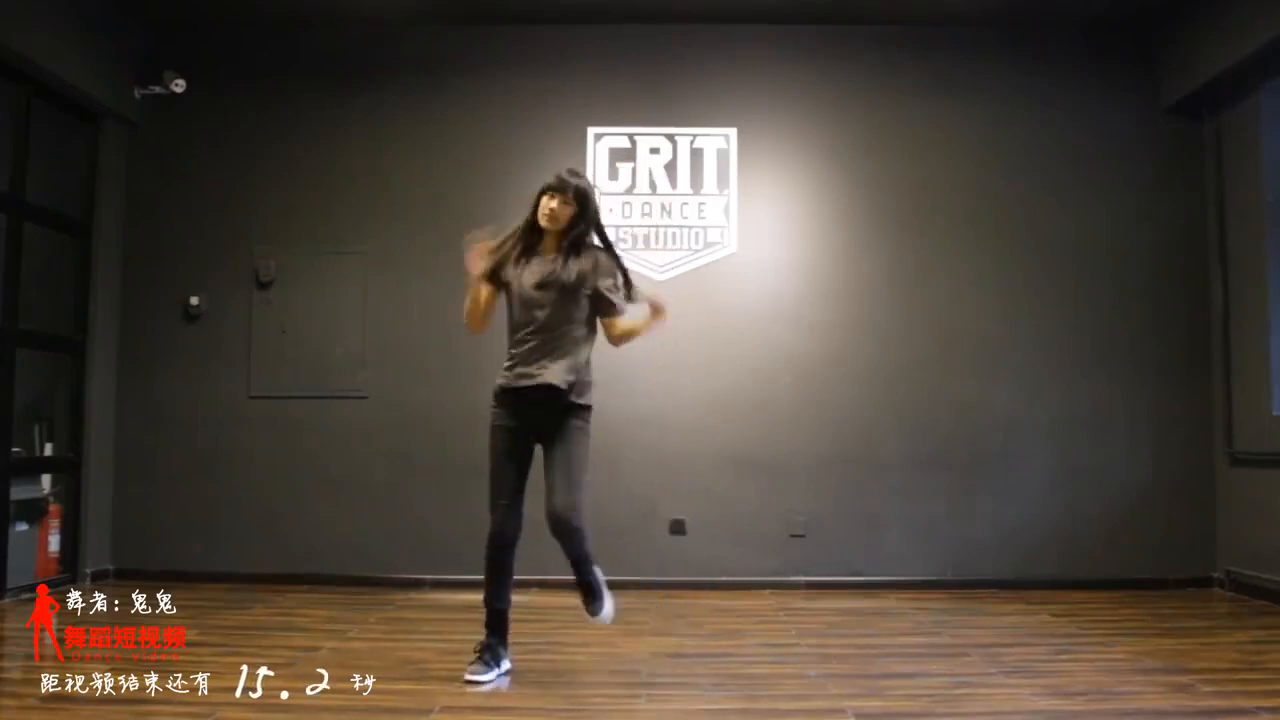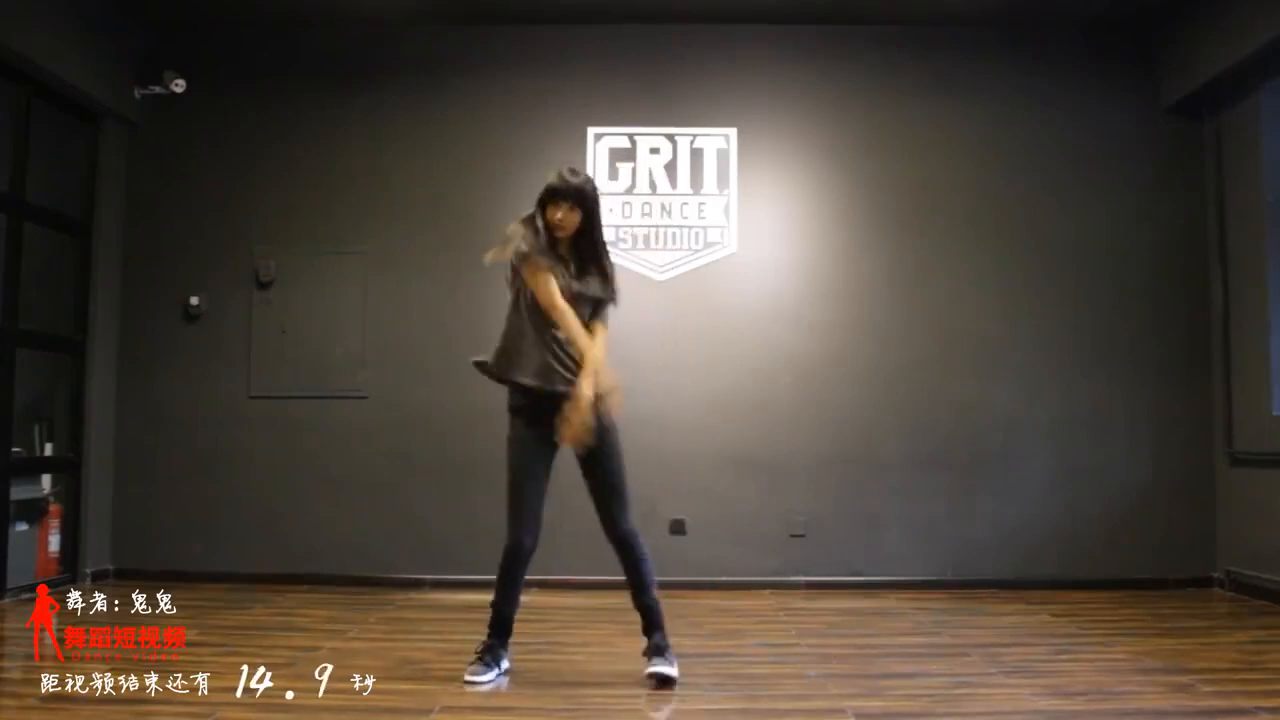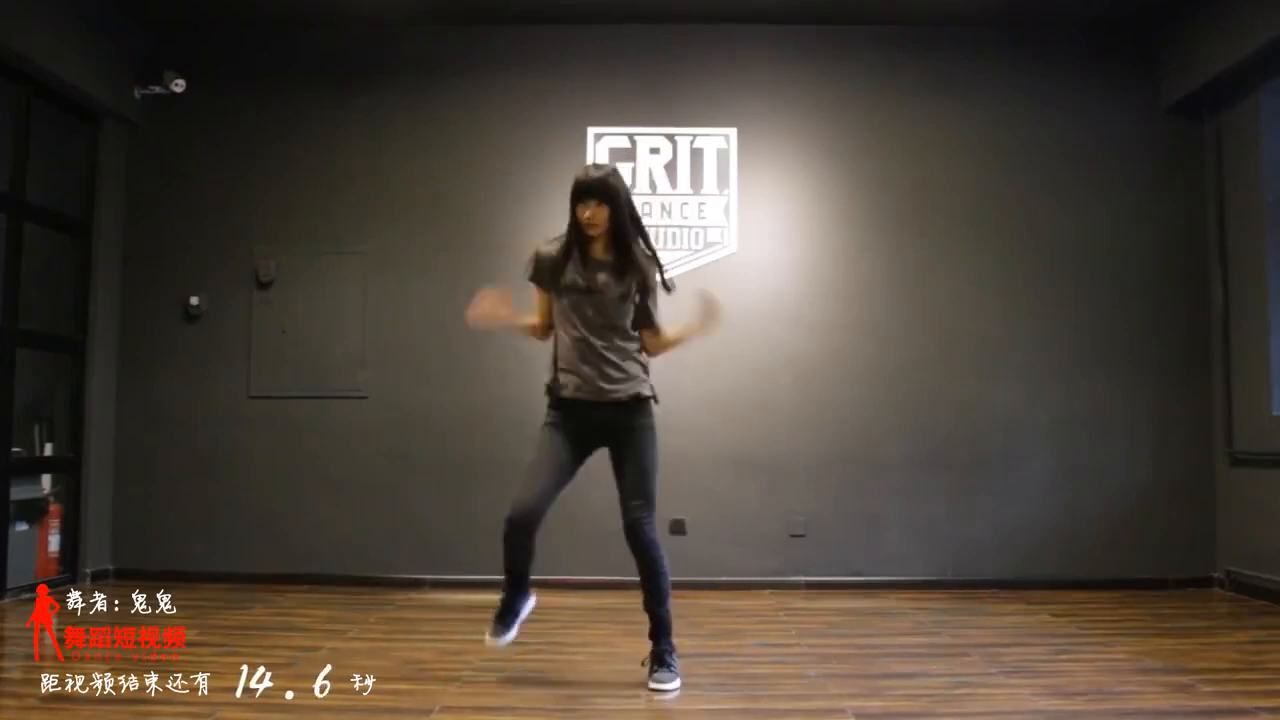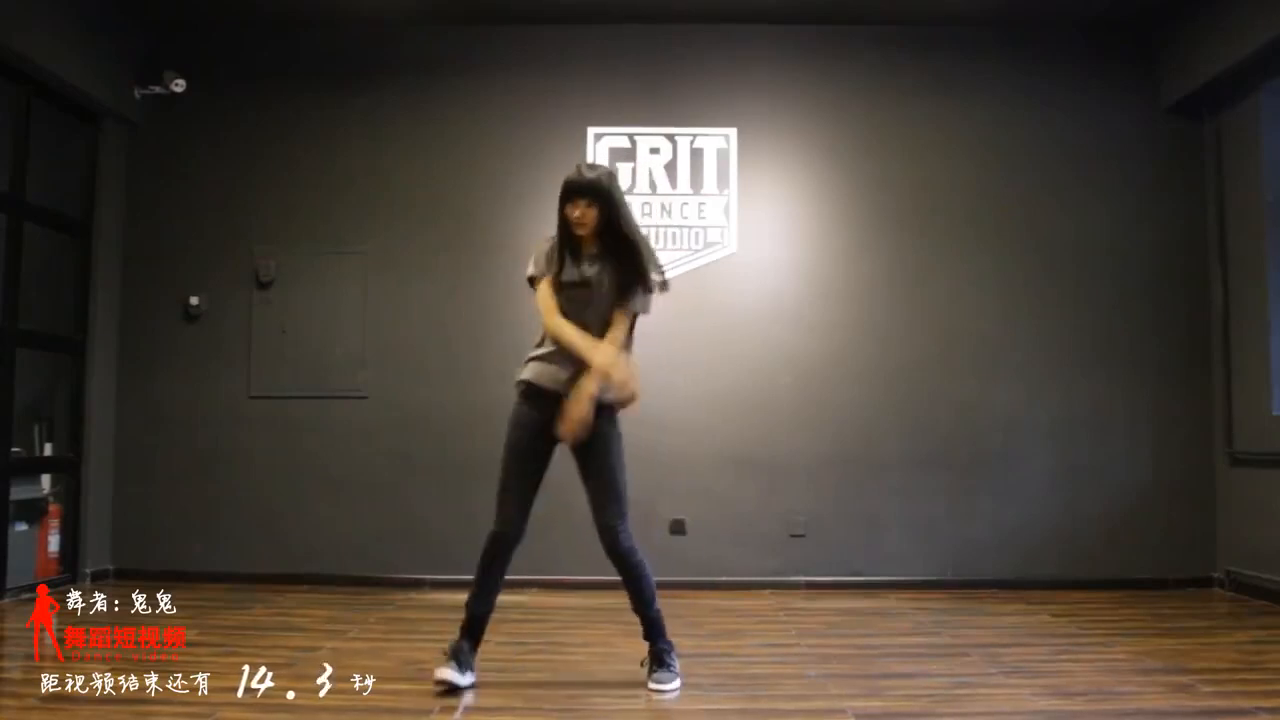
dt=0.3s
person 1, frame 1
left shoulder: (594, 262)
right shoulder: (511, 252)
left elbow: (618, 331)
right elbow: (475, 325)
left wrist: (648, 320)
right wrist: (476, 277)
left hip: (568, 406)
right hip: (513, 401)
left knee: (564, 515)
right knee: (503, 527)
left ankle: (586, 574)
right ankle: (495, 645)
person 1, frame 2
left shoulder: (597, 267)
right shoulder: (527, 244)
left elbow: (597, 338)
right elbow: (554, 307)
left wrist: (586, 394)
right wrist: (597, 362)
left hip: (585, 405)
right hip: (532, 404)
left knee: (620, 526)
right knee: (521, 537)
left ankle: (658, 643)
right ankle: (496, 646)
person 1, frame 3
left shoulder: (639, 263)
right shoulder: (553, 258)
left elbow: (653, 342)
right elbow: (543, 328)
left wrist: (693, 328)
right wrist: (508, 318)
left hip: (630, 409)
right hip: (570, 409)
left knee: (641, 530)
right knee: (522, 516)
left ankle: (663, 652)
right ankle: (516, 596)
person 1, frame 4
left shoulder: (630, 262)
right shoulder: (551, 255)
left elbow: (617, 333)
right elbow: (552, 321)
left wrist: (586, 393)
right wrist: (605, 359)
left hip: (596, 408)
right hip: (537, 400)
left knee: (615, 535)
right knee: (506, 529)
left ankle: (660, 650)
right ankle: (465, 649)
